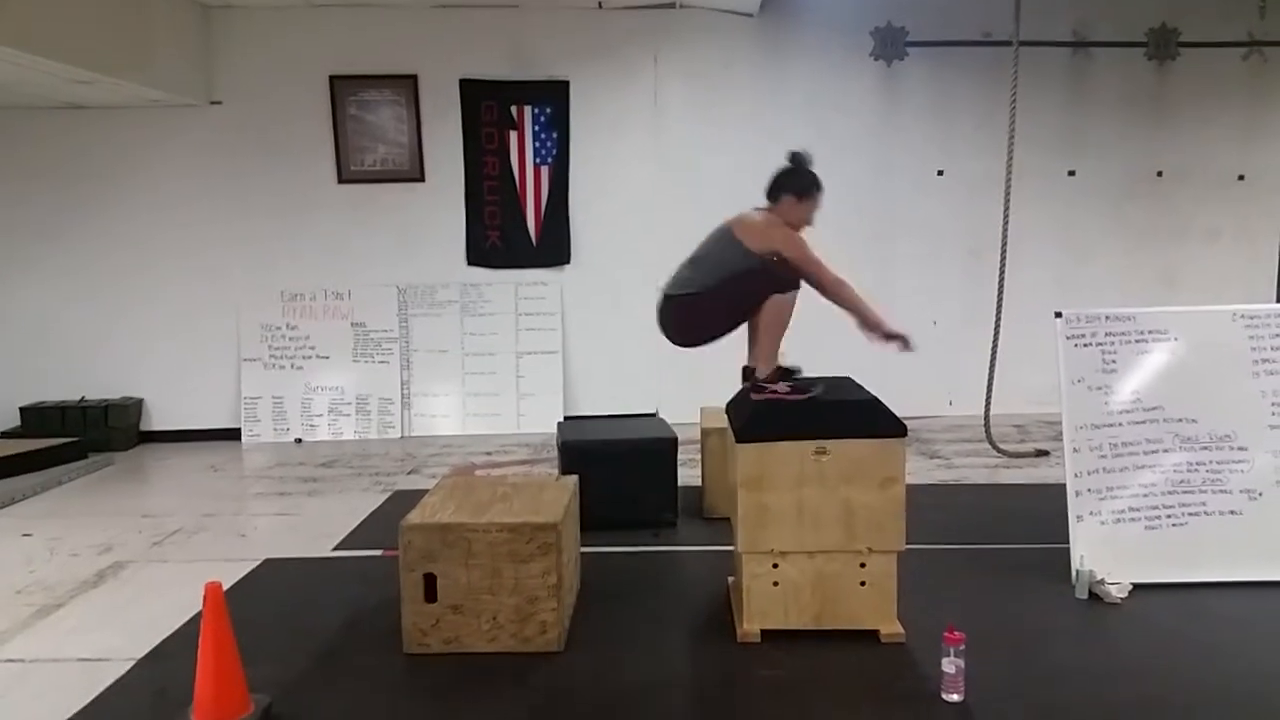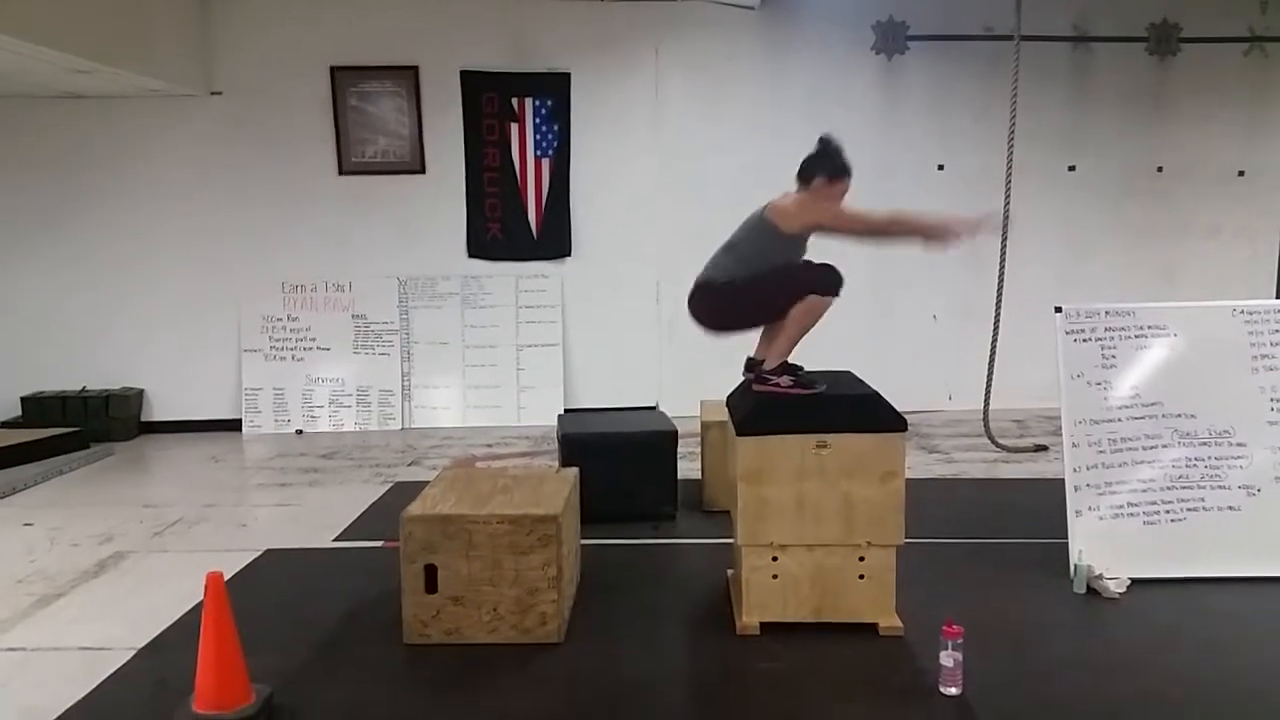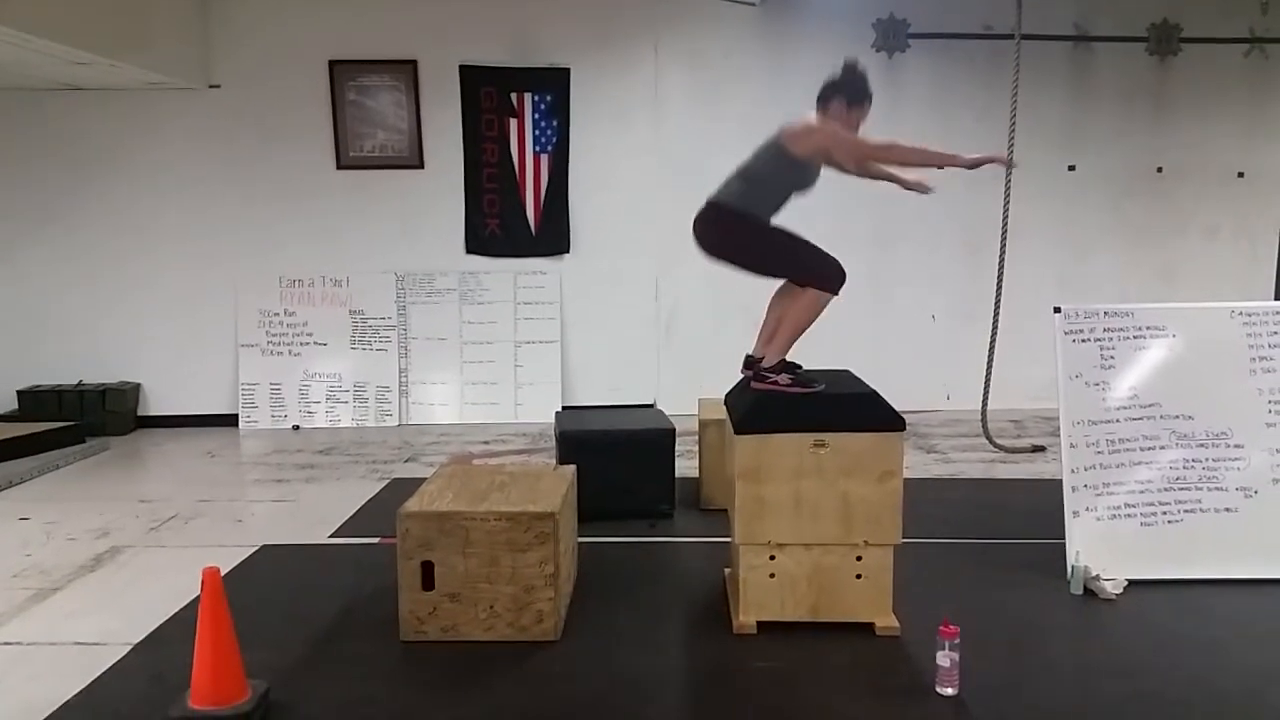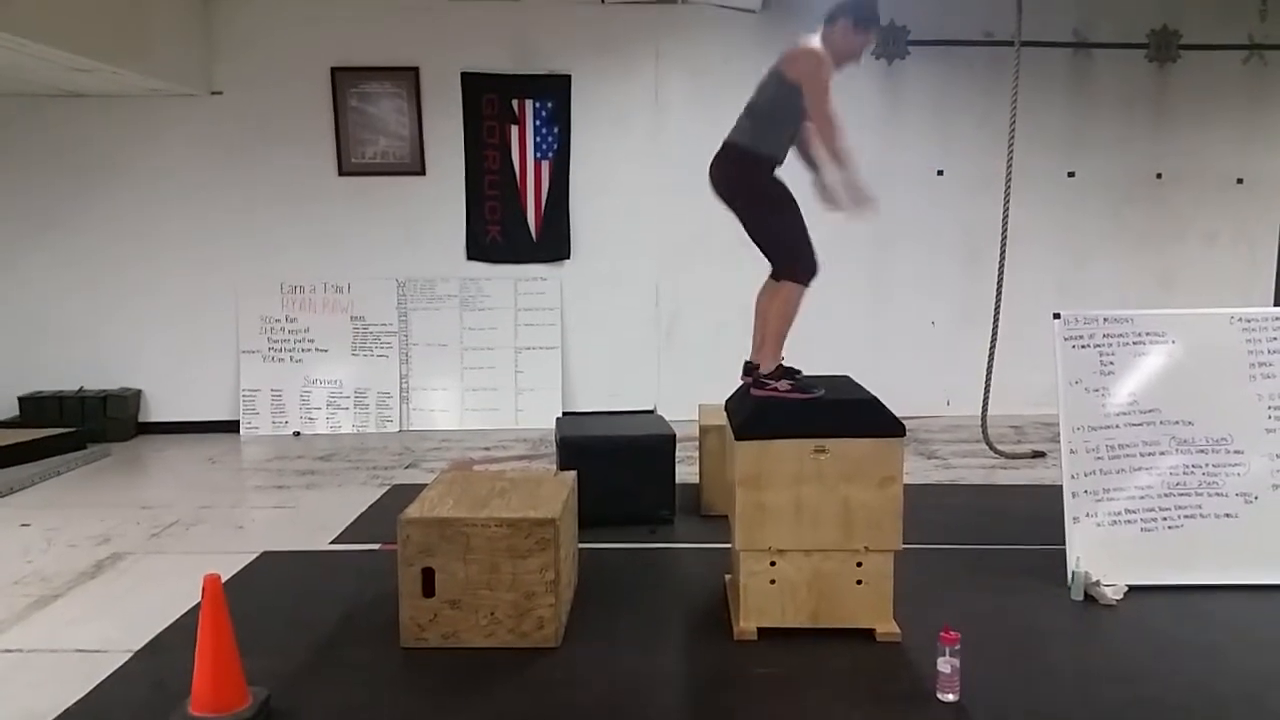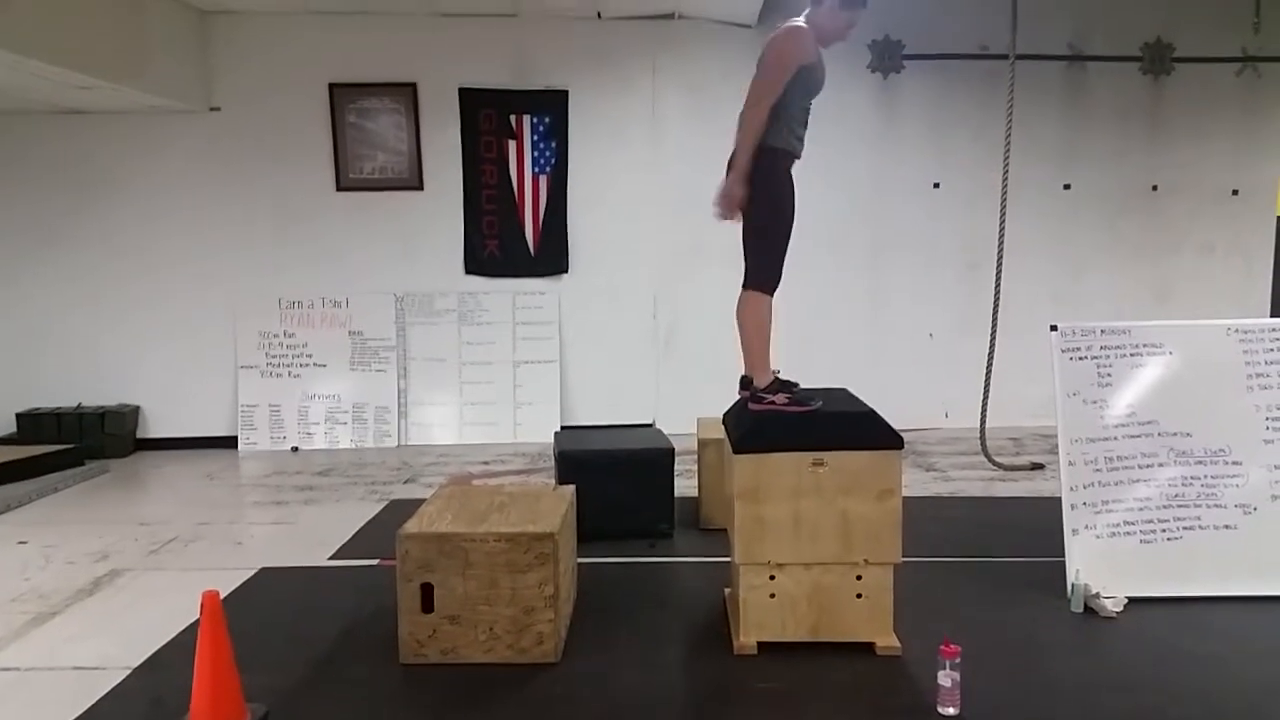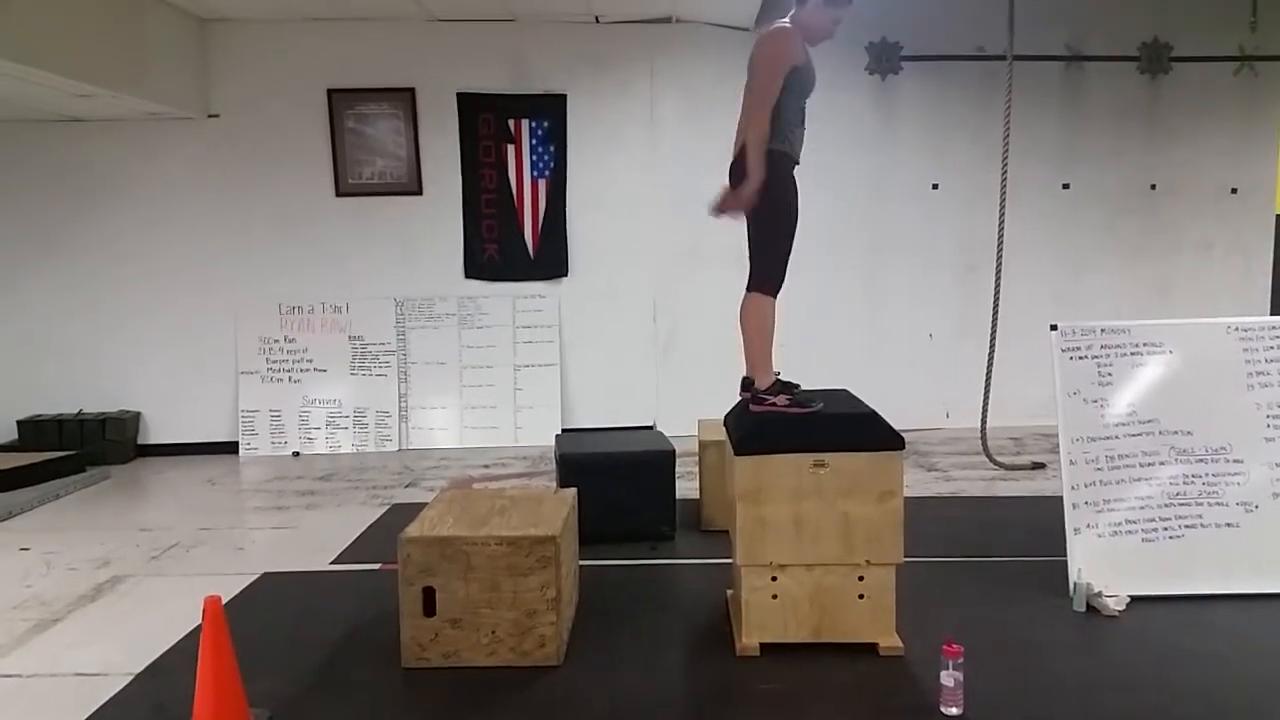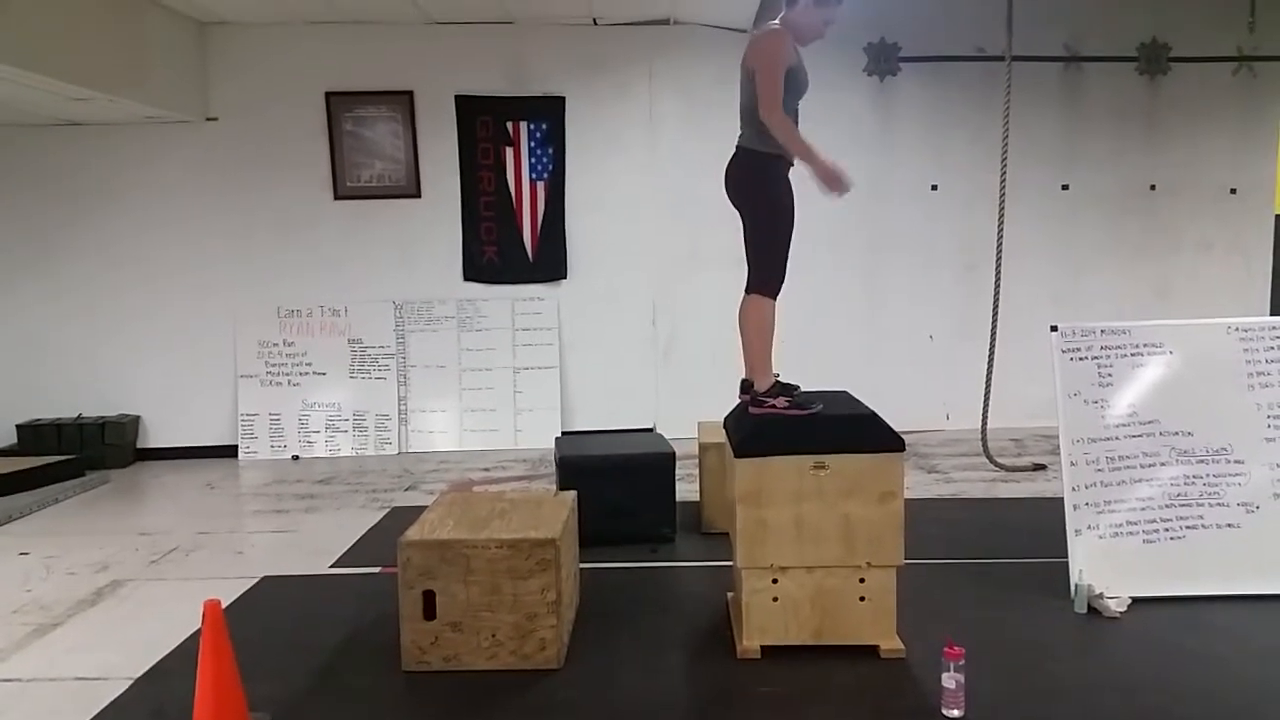
dt=0.2s
person 1, frame 1
left shoulder: (760, 225)
right shoulder: (776, 233)
left elbow: (818, 279)
right elbow: (828, 283)
left wrist: (864, 318)
right wrist: (878, 324)
left hip: (686, 307)
right hip: (684, 315)
right knee: (783, 276)
left ankle: (759, 368)
right ankle: (764, 376)
person 1, frame 2
left shoulder: (799, 208)
right shoulder: (809, 209)
left elbow: (867, 227)
right elbow: (883, 224)
left wrist: (937, 228)
right wrist: (950, 226)
left hip: (716, 296)
right hip: (716, 302)
left knee: (799, 284)
right knee: (824, 281)
left ankle: (761, 363)
right ankle: (770, 370)
person 1, frame 3
left shoulder: (814, 135)
right shoulder: (820, 133)
left elbow: (854, 162)
right elbow: (884, 151)
left wrist: (902, 181)
right wrist: (962, 160)
left hip: (729, 223)
right hip: (724, 226)
left knee: (808, 274)
right knee: (828, 276)
left ankle: (761, 358)
right ankle: (768, 366)
person 1, frame 4
left shoulder: (808, 57)
right shoulder: (814, 56)
left elbow: (804, 128)
right elbow: (822, 120)
left wrist: (821, 177)
right wrist: (850, 177)
left hip: (747, 166)
right hip: (745, 167)
left knee: (789, 267)
right knee: (799, 265)
left ankle: (760, 364)
right ankle: (766, 373)
person 1, frame 5
left shoulder: (803, 41)
right shoulder: (797, 37)
right elbow: (757, 106)
left wrist: (742, 176)
right wrist: (737, 177)
left hip: (767, 165)
right hip: (764, 168)
left knee: (763, 276)
right knee: (763, 276)
left ankle: (756, 378)
right ankle: (763, 386)
person 1, frame 6
left shoulder: (791, 42)
right shoulder: (783, 38)
right elbow: (757, 110)
left wrist: (744, 182)
right wrist: (752, 178)
left hip: (768, 171)
right hip: (767, 170)
left knee: (766, 279)
right knee: (766, 279)
left ankle: (757, 378)
right ankle: (763, 388)
person 1, frame 7
left shoulder: (780, 44)
right shoulder: (774, 39)
right elbow: (771, 112)
right wrist: (816, 162)
left hip: (759, 170)
right hip: (761, 171)
left knee: (763, 281)
right knee: (766, 281)
left ankle: (756, 380)
right ankle: (763, 390)
